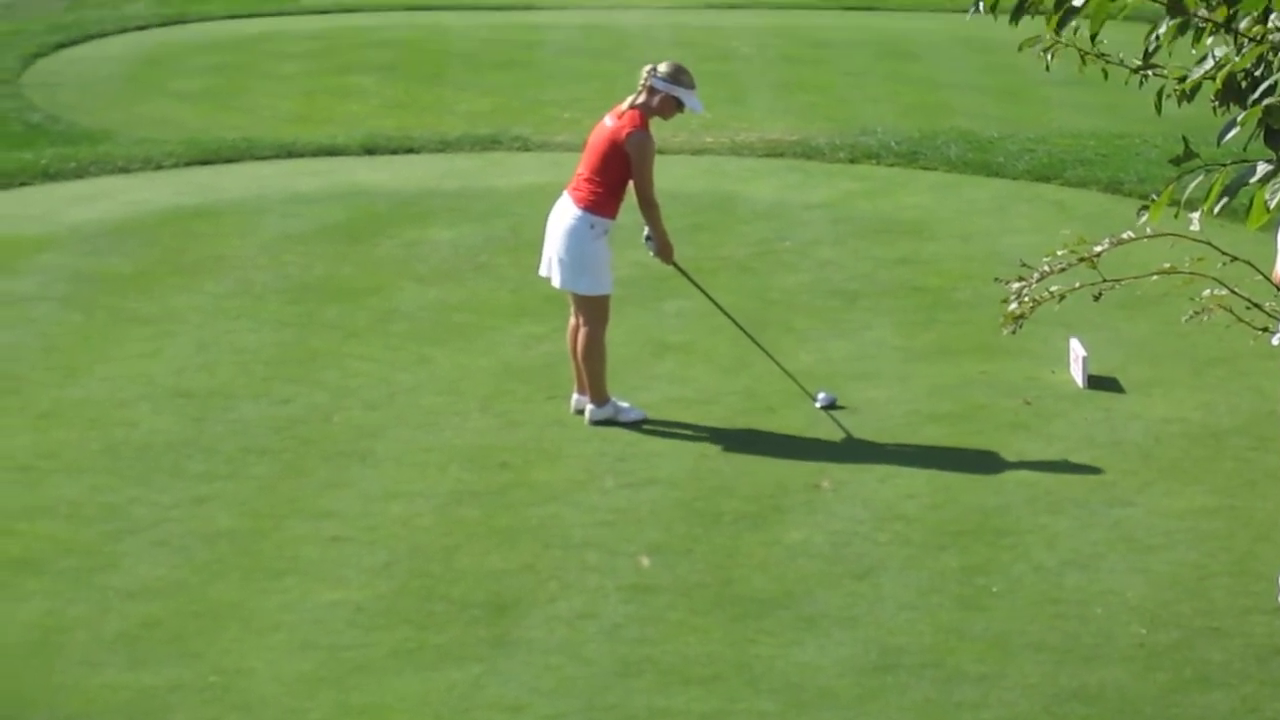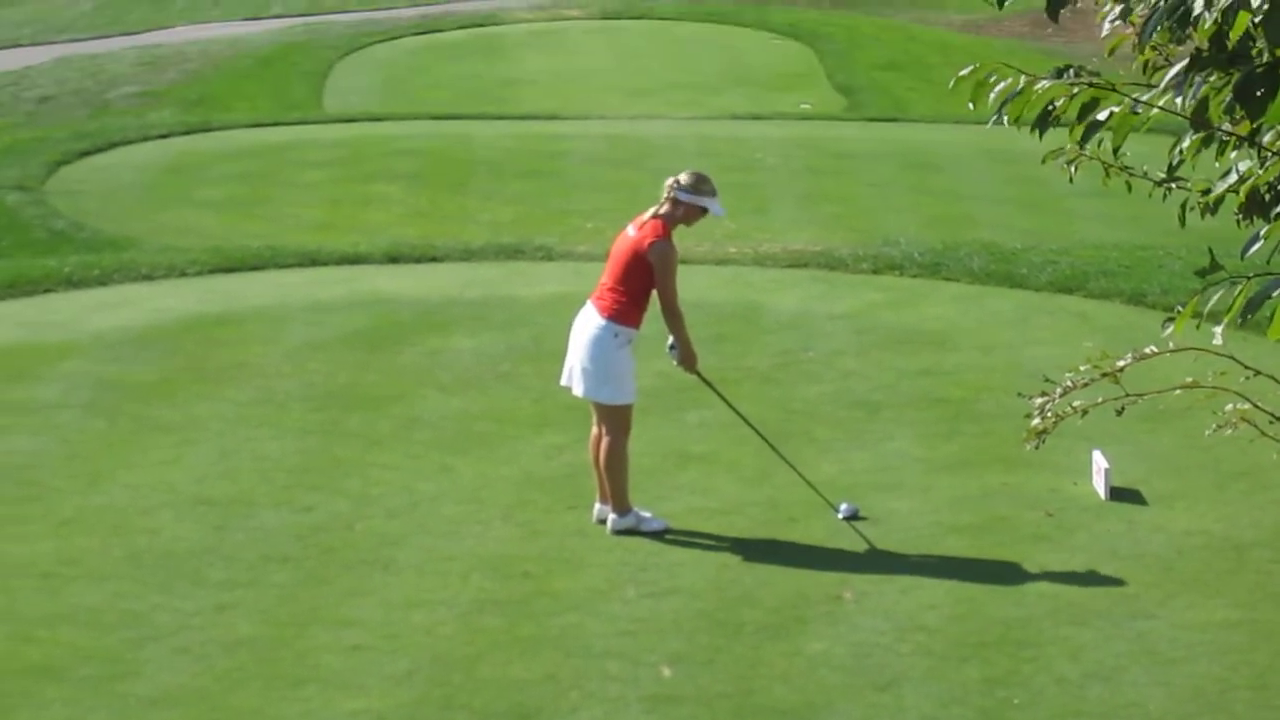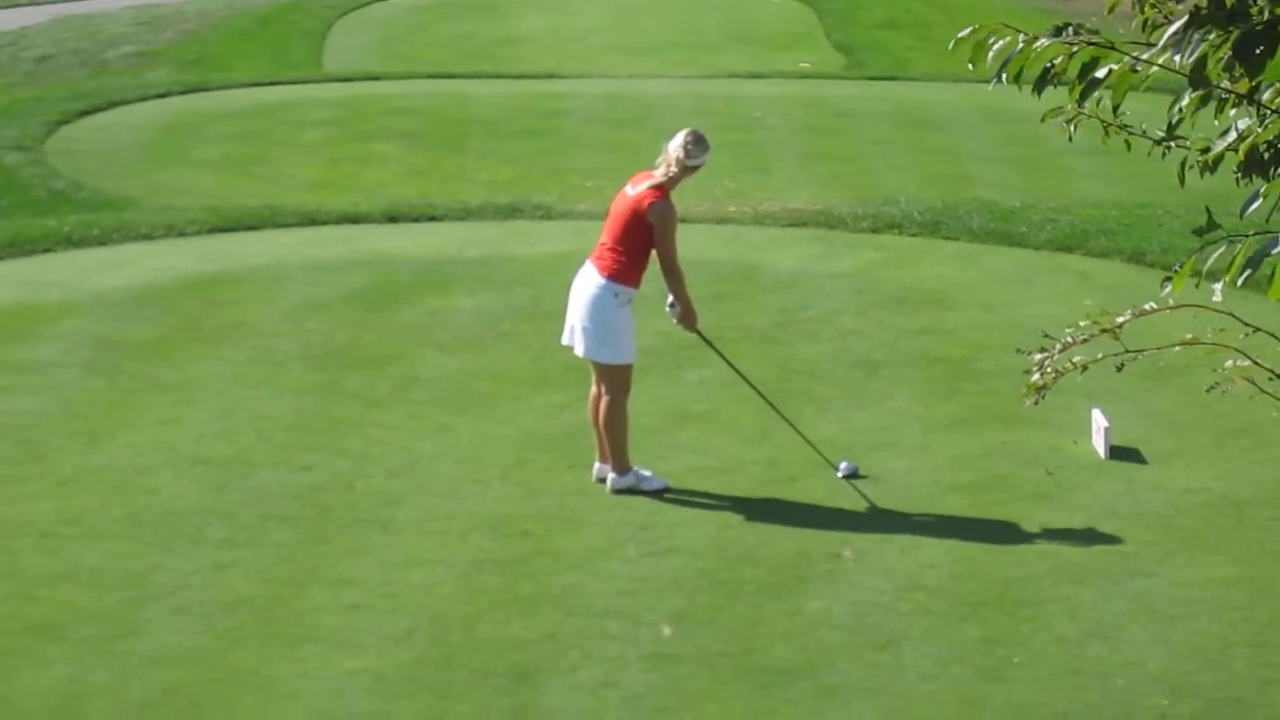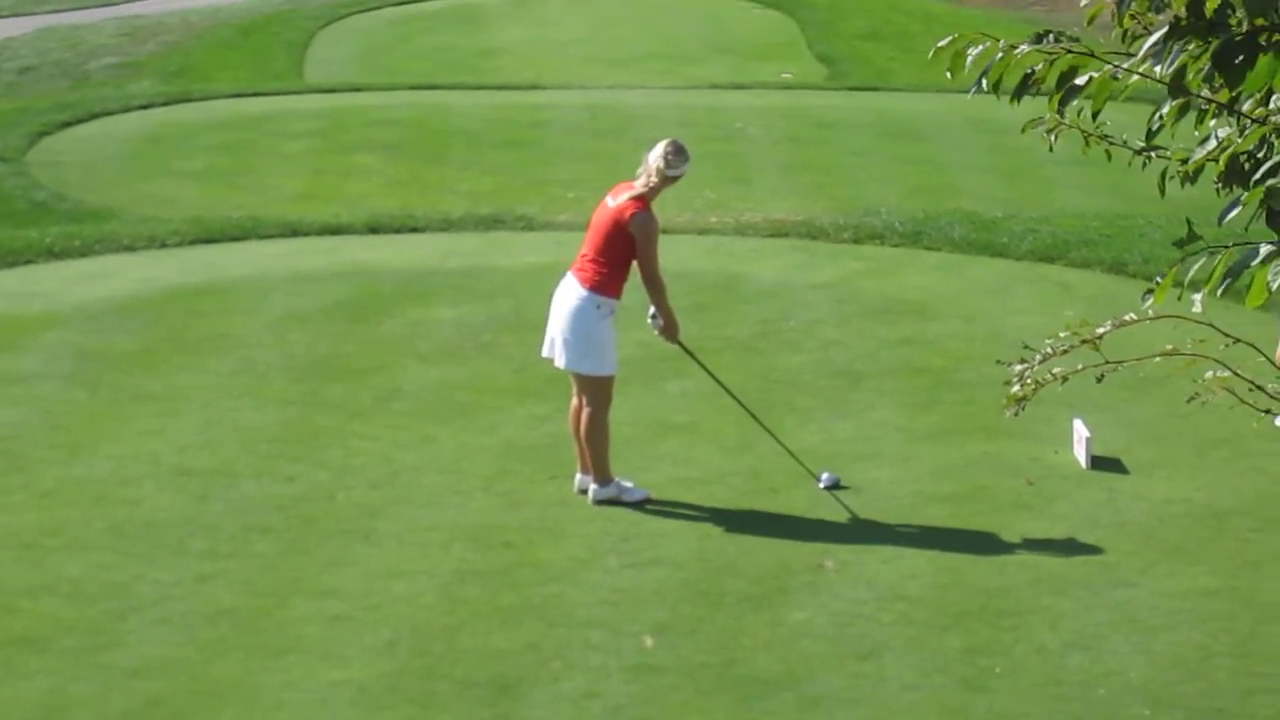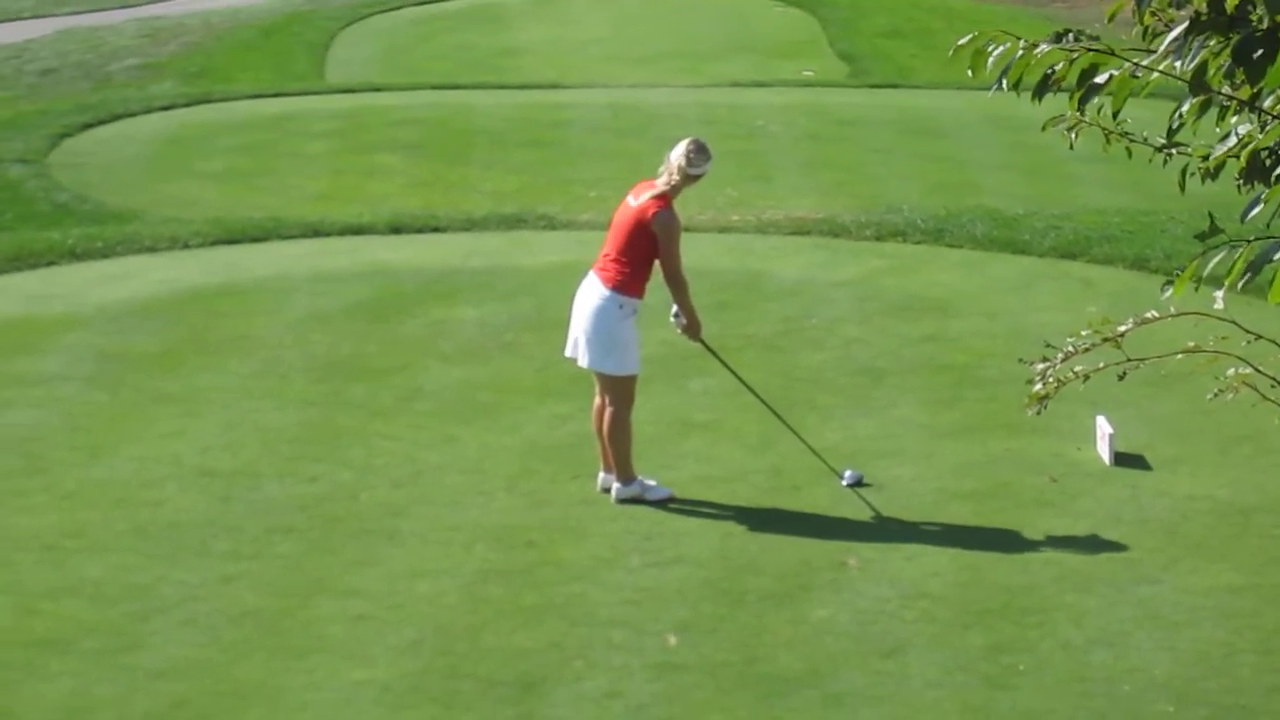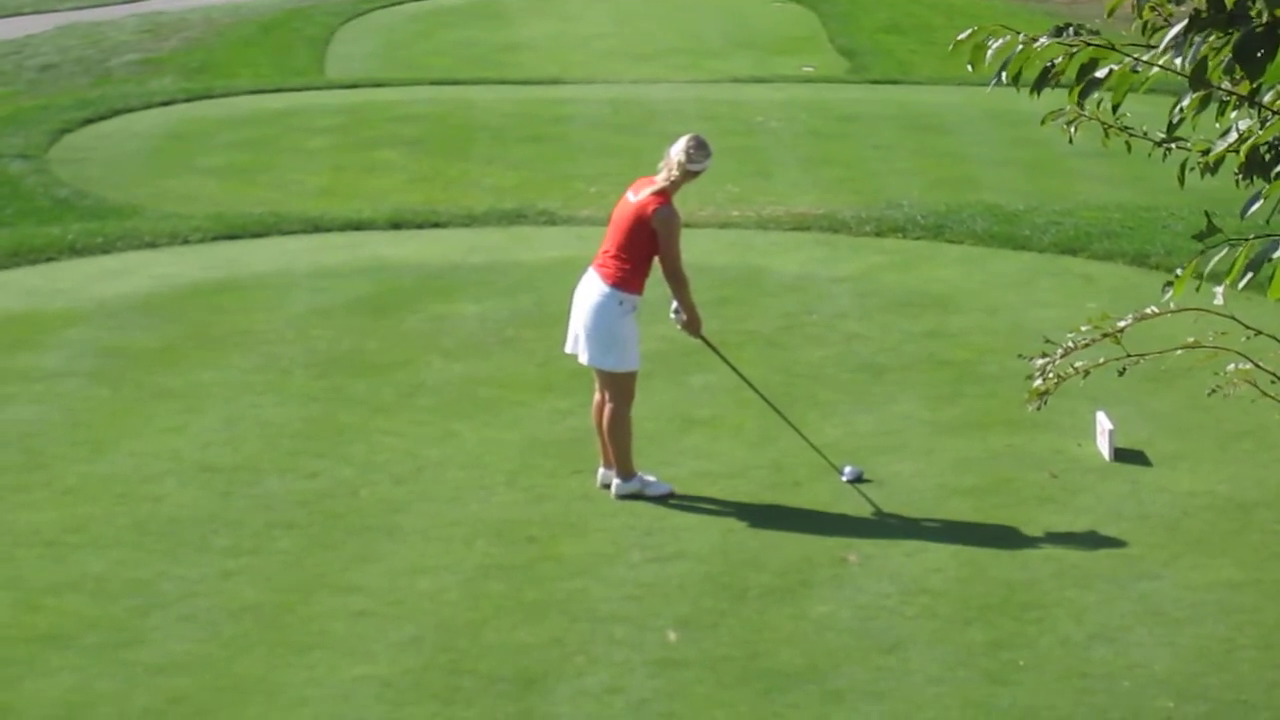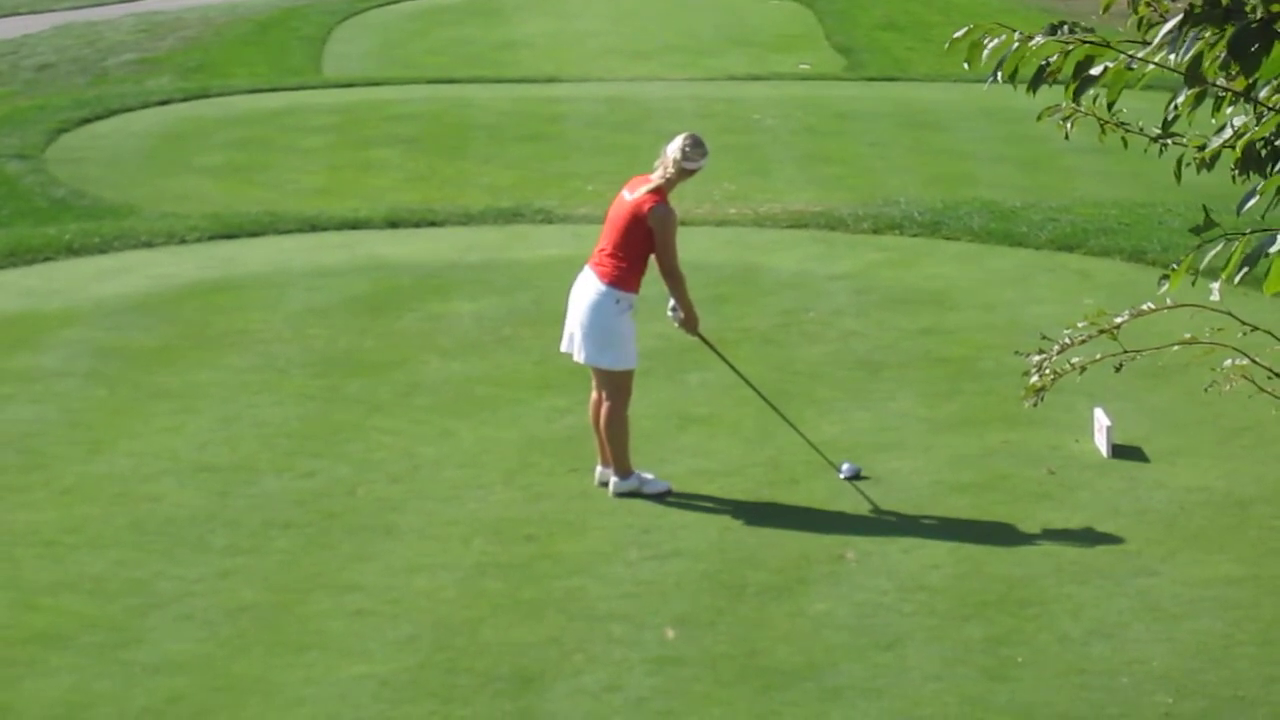
dt=0.3s
person 1, frame 1
left shoulder: (622, 112)
right shoulder: (638, 136)
right elbow: (646, 198)
left wrist: (651, 232)
right wrist: (662, 241)
left hip: (570, 214)
right hip: (585, 226)
left knee: (581, 316)
right knee: (595, 321)
left ankle: (583, 393)
right ankle: (599, 404)
person 1, frame 2
left shoulder: (645, 221)
right shoulder: (661, 246)
right elbow: (670, 307)
left wrist: (676, 340)
right wrist: (686, 349)
left hip: (594, 323)
right hip: (609, 335)
left knee: (603, 424)
right knee: (617, 430)
left ankle: (605, 503)
right ankle: (621, 513)
person 1, frame 3
left shoulder: (642, 180)
right shoulder: (660, 206)
right elbow: (669, 266)
left wrist: (676, 299)
right wrist: (686, 308)
left hip: (592, 282)
right hip: (608, 295)
left knee: (602, 384)
right knee: (617, 390)
left ankle: (605, 462)
right ankle: (621, 473)
person 1, frame 4
left shoulder: (621, 191)
right shoulder: (642, 217)
right elbow: (651, 277)
left wrist: (657, 309)
right wrist: (668, 319)
left hip: (574, 293)
right hip: (591, 306)
left knee: (583, 395)
right knee: (598, 401)
left ankle: (586, 473)
right ankle: (602, 483)
person 1, frame 5
left shoulder: (642, 190)
right shoulder: (664, 216)
right elbow: (673, 276)
left wrist: (680, 309)
right wrist: (691, 319)
left hip: (595, 292)
right hip: (613, 305)
left knee: (606, 395)
right knee: (620, 401)
left ankle: (609, 472)
right ankle: (625, 482)
person 1, frame 6
left shoulder: (641, 186)
right shoulder: (664, 213)
right elbow: (674, 272)
left wrist: (679, 304)
right wrist: (692, 315)
left hip: (595, 288)
right hip: (613, 302)
left knee: (606, 390)
right knee: (621, 396)
left ankle: (609, 468)
right ankle: (625, 478)
person 1, frame 7
left shoulder: (637, 184)
right shoulder: (660, 211)
right elbow: (670, 270)
left wrist: (675, 301)
right wrist: (689, 313)
left hip: (591, 286)
right hip: (609, 300)
left knee: (603, 389)
right knee: (618, 395)
left ankle: (607, 466)
right ankle: (623, 476)
